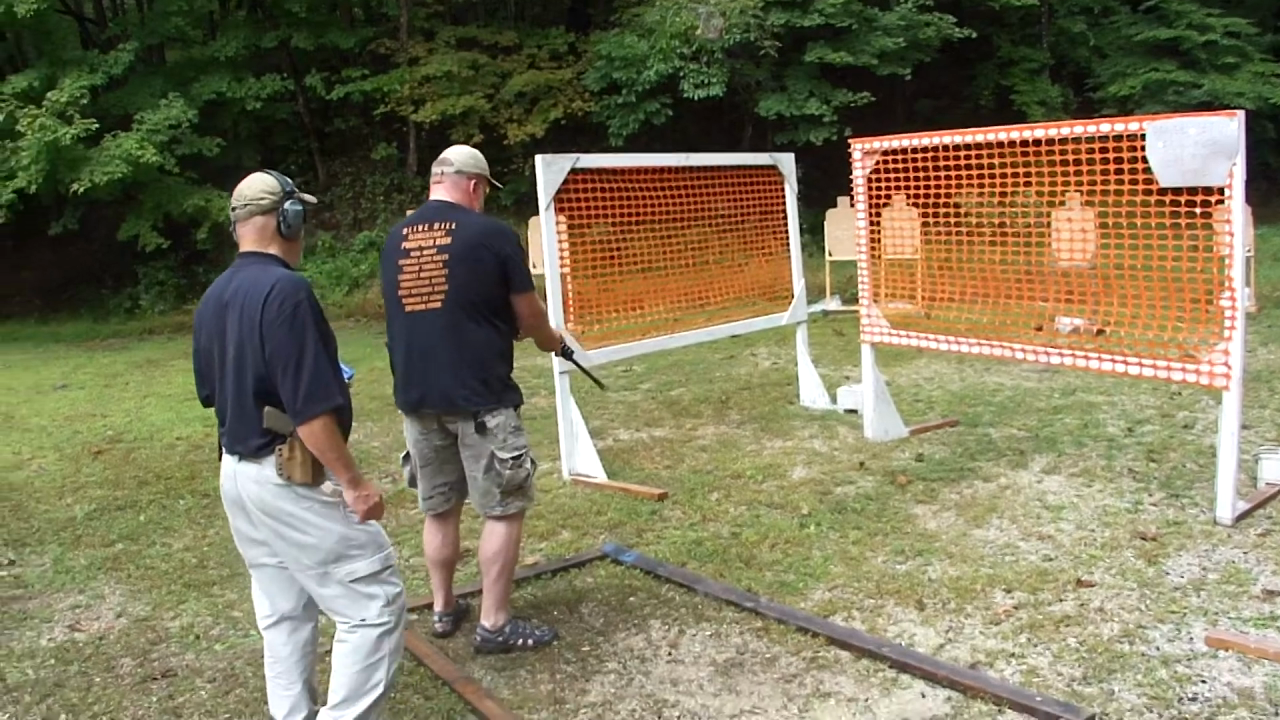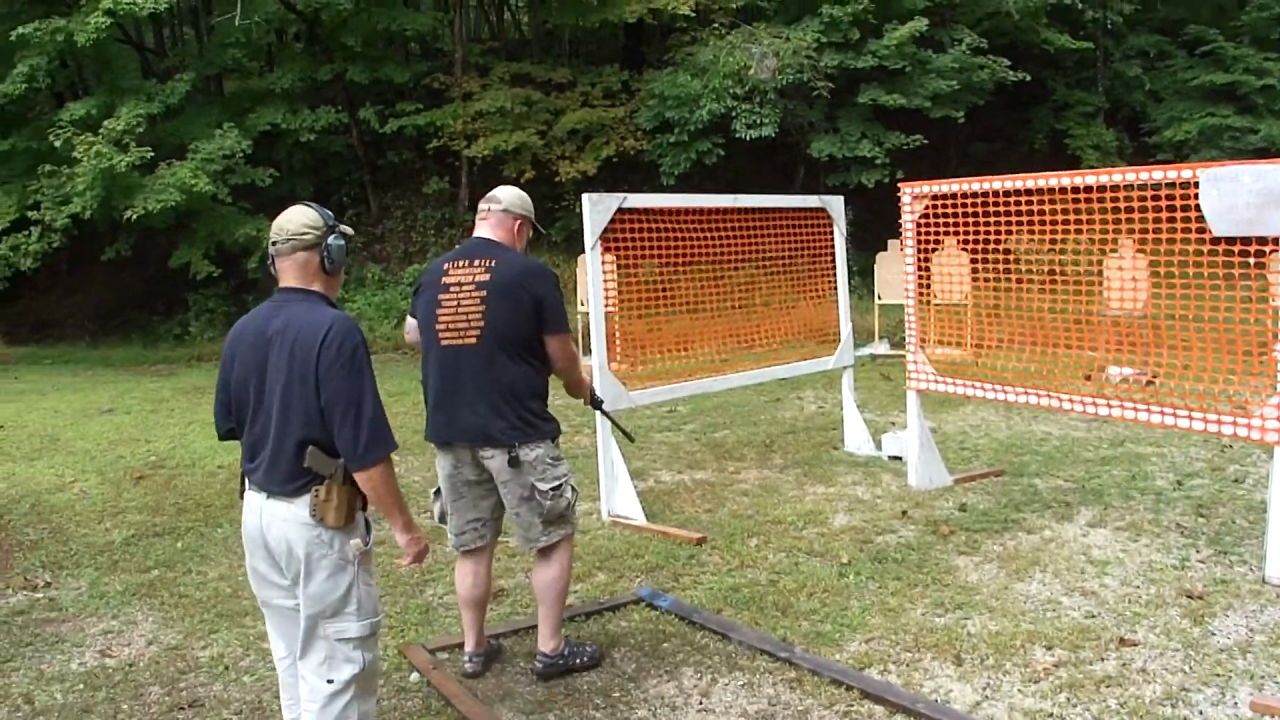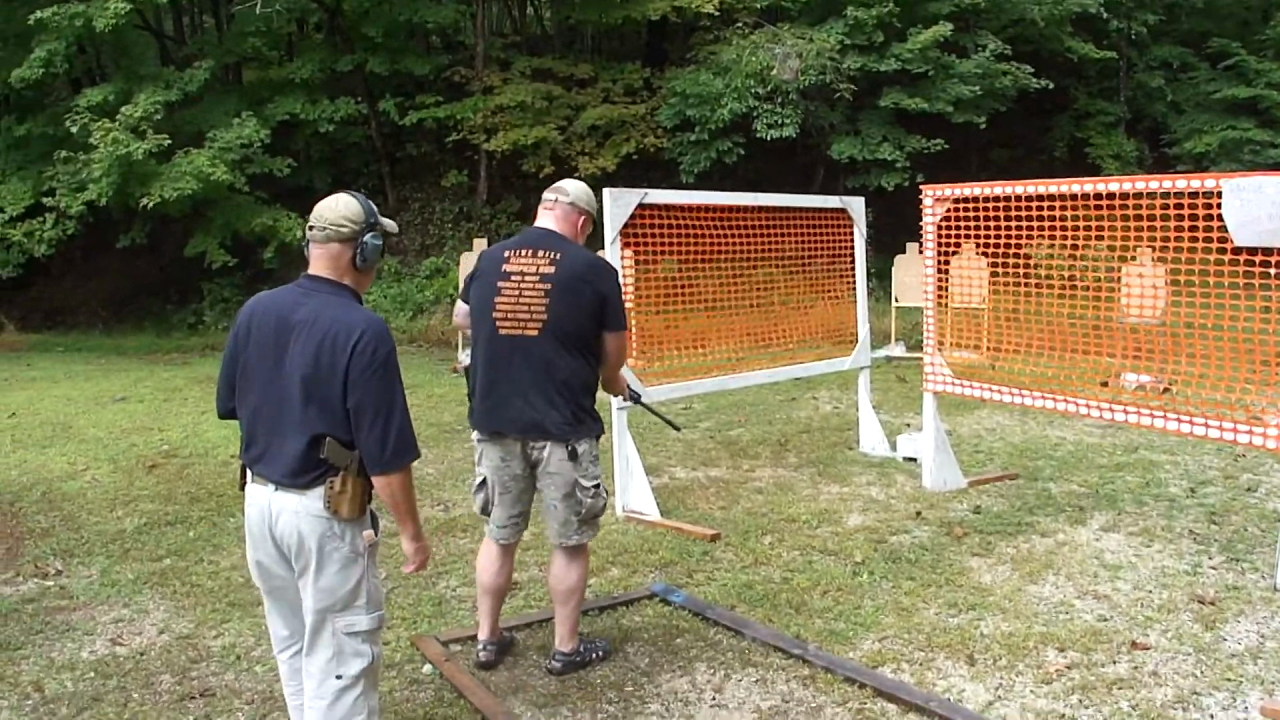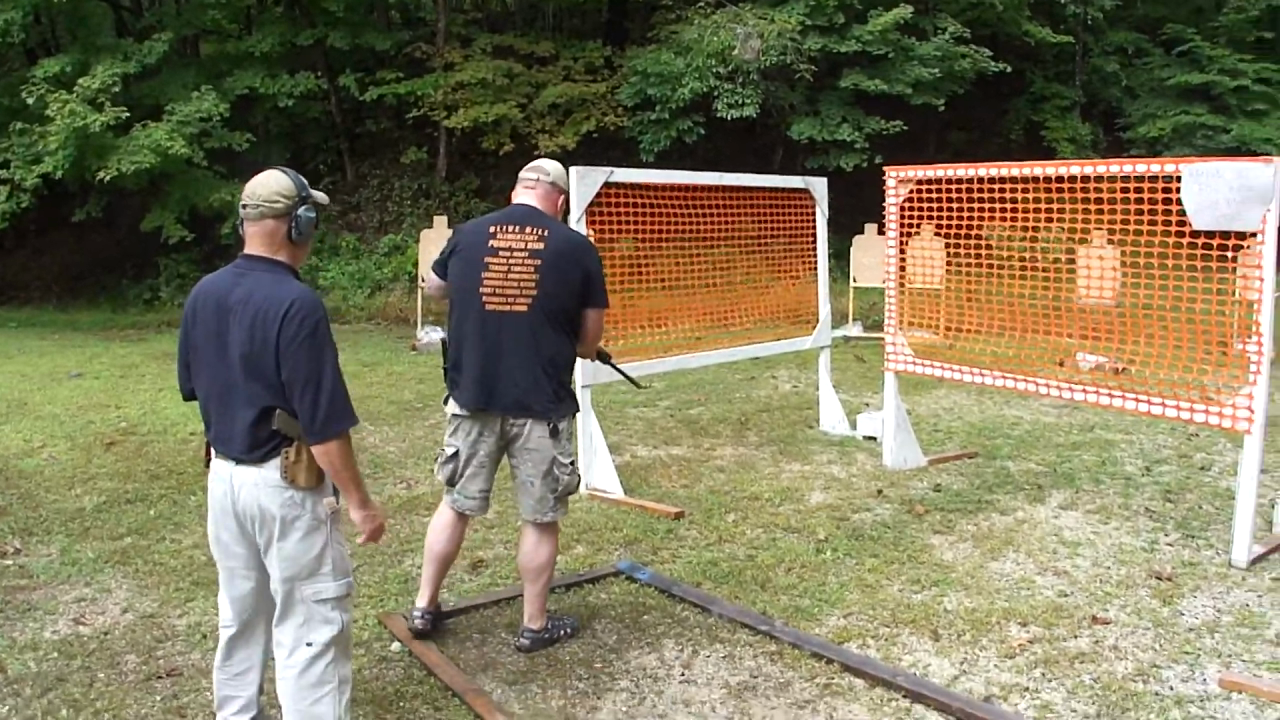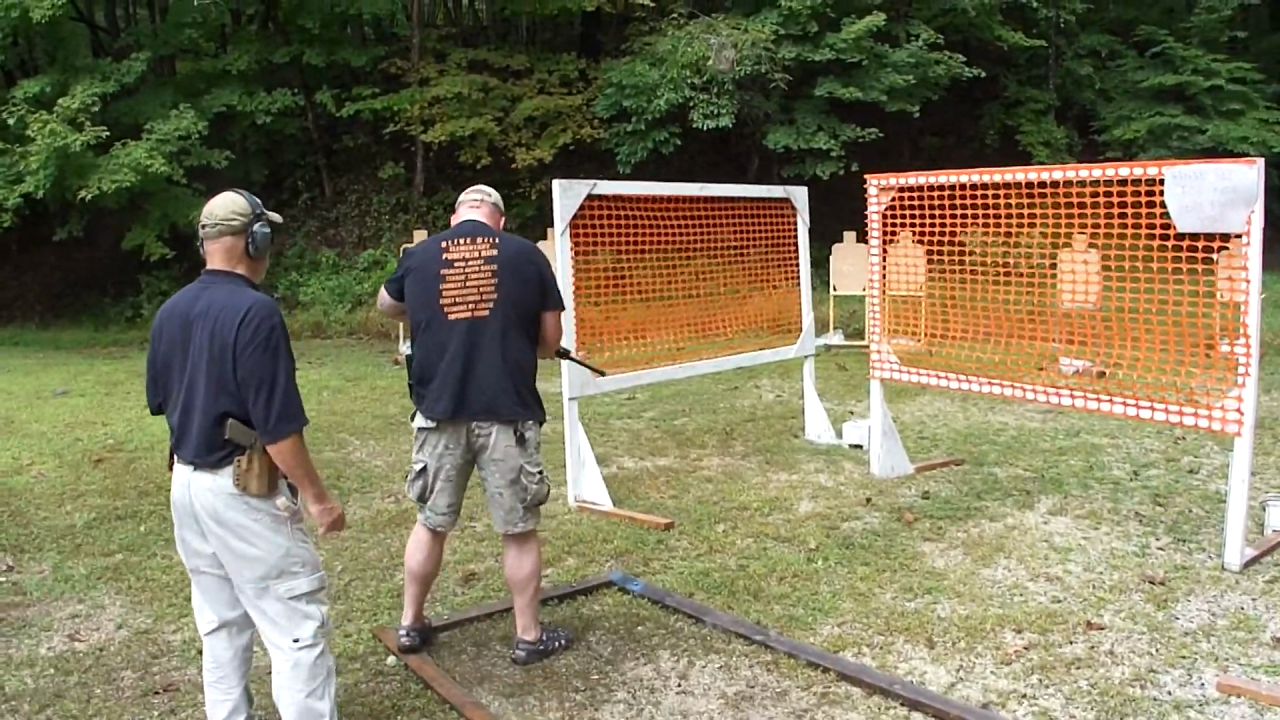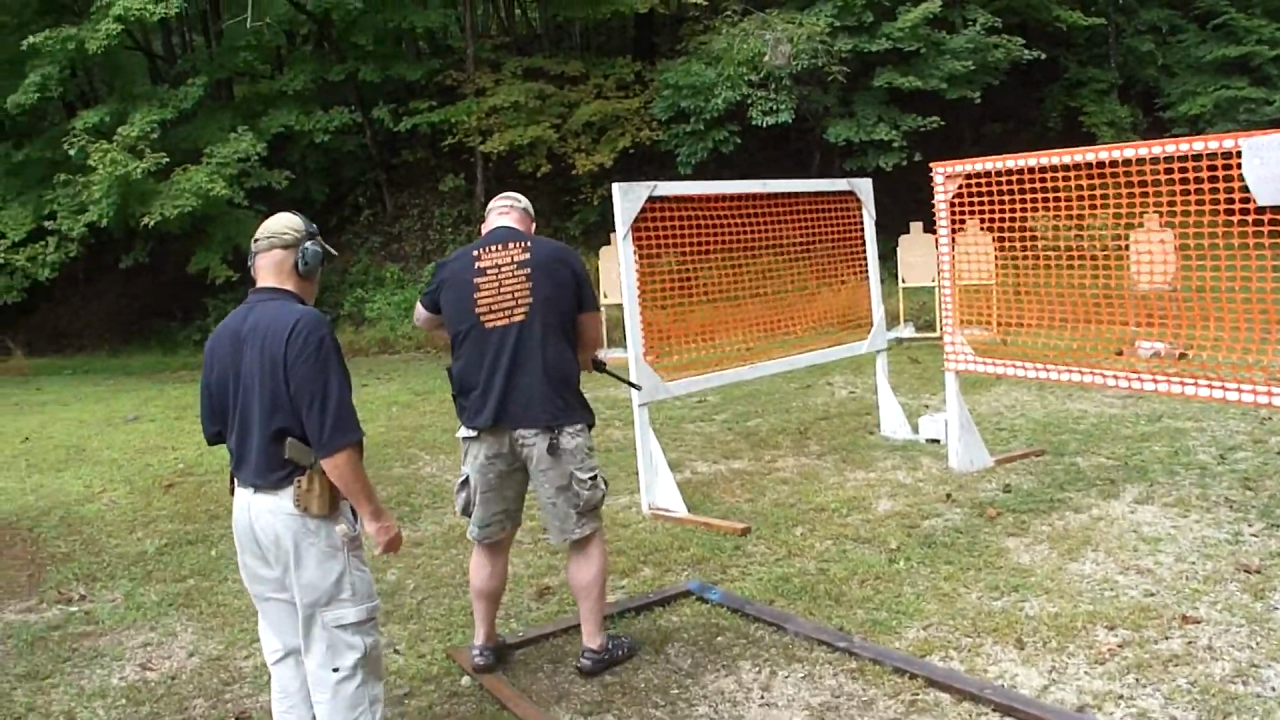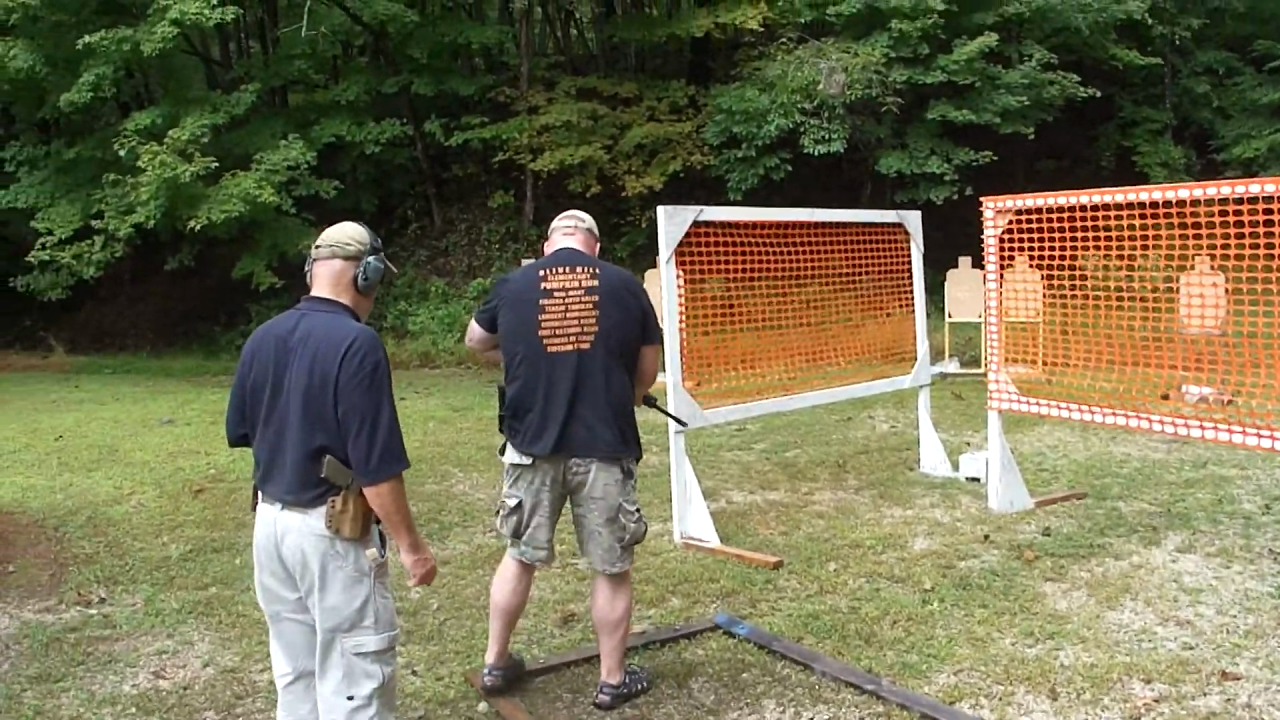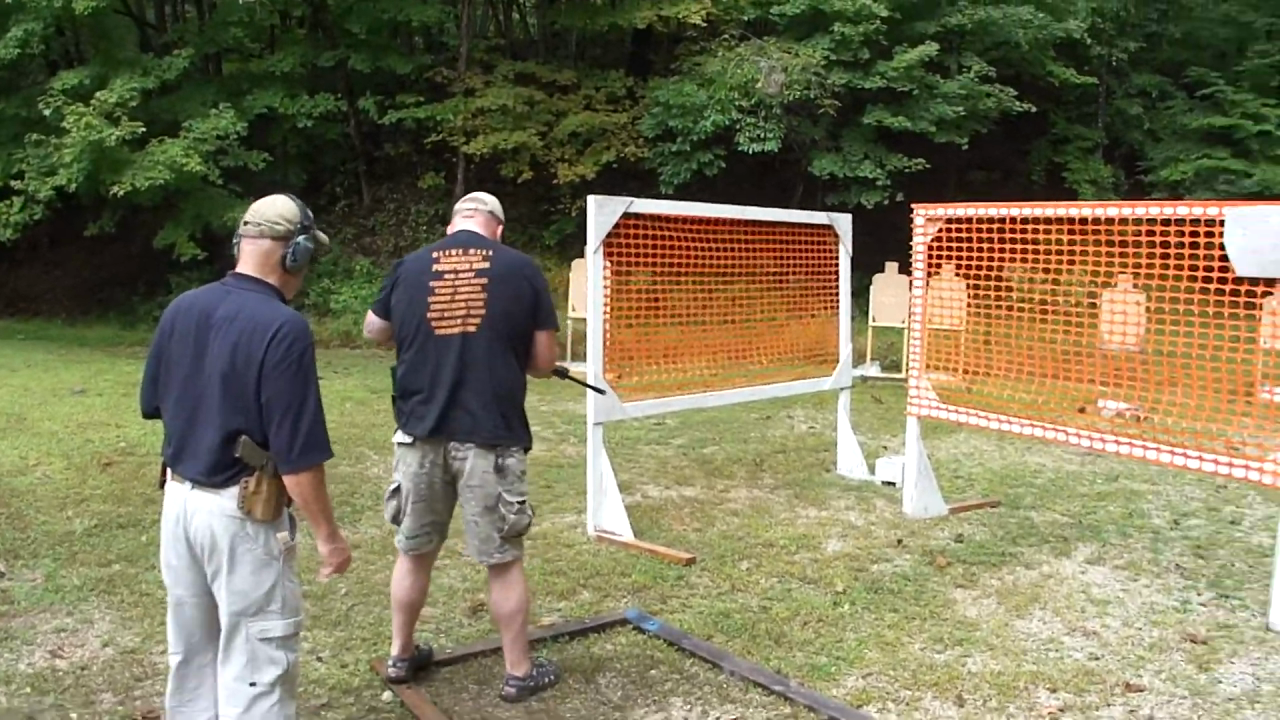
dt=0.4s
person 1, frame 1
left shoulder: (212, 298)
right shoulder: (285, 289)
right elbow: (310, 408)
right wrist: (353, 482)
left hip: (238, 473)
right hip: (293, 478)
left knee: (281, 615)
right knee: (373, 600)
person 1, frame 2
left shoulder: (242, 331)
right shoulder: (334, 330)
left elbow: (228, 425)
right elbow: (365, 450)
right wrist: (403, 525)
left hip: (257, 510)
right hip: (320, 519)
left knee: (294, 655)
right knee: (339, 663)
person 1, frame 3
left shoulder: (256, 310)
right shoulder: (363, 330)
left elbow: (229, 405)
right elbow: (386, 453)
right wrist: (412, 532)
left hip: (260, 499)
right hip: (325, 512)
left knee: (291, 638)
right knee: (341, 654)
person 1, frame 4
left shoulder: (202, 294)
right shoulder: (297, 304)
left elbow: (192, 386)
right elbow: (325, 424)
right wrist: (359, 501)
left hip: (224, 475)
right hip: (286, 484)
left knee: (240, 613)
right knee: (311, 628)
person 1, frame 5
left shoulder: (170, 311)
right shoulder: (255, 311)
left elbow: (160, 401)
right elbow: (279, 426)
right wrist: (316, 496)
left hip: (187, 483)
right hip: (245, 491)
left knee: (220, 623)
right knee: (298, 624)
person 1, frame 6
left shoulder: (221, 335)
right shoulder: (305, 325)
left elbow: (216, 430)
right elbow: (334, 440)
right wrist: (372, 513)
left hip: (248, 507)
right hip: (305, 510)
left knee: (286, 649)
right knee: (345, 652)
person 1, frame 7
left shoulder: (262, 338)
right shoulder: (357, 343)
left elbow: (240, 431)
right elbow: (377, 466)
right wrist: (411, 545)
left hip: (270, 520)
right hip: (333, 531)
left knee: (296, 671)
right knee: (357, 678)
person 1, frame 8
left shoulder: (182, 309)
right shoulder: (283, 328)
left elbow: (153, 403)
right elbow: (298, 454)
right wrist: (327, 534)
left hip: (179, 498)
right hip: (241, 512)
left knee: (192, 647)
right knee: (257, 662)
person 2, frame 1
left shoulder: (394, 239)
right shoulder: (493, 233)
right elbow: (528, 313)
right wrist: (548, 339)
left hip: (418, 397)
right hip: (483, 398)
left knee: (438, 508)
right knee: (503, 511)
left ankle: (443, 609)
right ankle: (494, 624)
person 2, frame 2
left shoulder: (434, 274)
right shoulder: (532, 274)
left elbow: (414, 337)
right elbow: (561, 356)
right wrist: (578, 386)
left hip: (452, 433)
right hip: (518, 435)
left knee: (471, 546)
right knee: (554, 539)
left ankle: (475, 648)
right ankle: (551, 648)
person 2, frame 3
left shoulder: (488, 260)
right shoulder: (594, 270)
left elbow: (461, 320)
right elbow: (613, 354)
right wrist: (612, 382)
left hip: (495, 423)
right hip: (563, 429)
left knee: (499, 536)
right knee: (570, 542)
left ankle: (487, 639)
right ankle: (566, 648)
person 2, frame 4
left shoulder: (467, 234)
right shoulder: (577, 247)
left elbow: (433, 288)
right elbow: (591, 335)
right wrist: (580, 350)
left hip: (472, 397)
right hip: (541, 404)
left knee: (455, 502)
right knee: (541, 519)
left ankle: (424, 607)
right ankle: (534, 625)
person 2, frame 5
left shoulder: (418, 255)
right shoulder: (527, 255)
left elbow: (386, 304)
right elbow: (550, 341)
left hip: (439, 411)
right hip: (507, 413)
left knee: (431, 522)
right knee: (519, 529)
left ankle: (410, 624)
right ankle: (530, 636)
person 2, frame 6
left shoulder: (452, 267)
right shoulder: (560, 257)
left elbow: (423, 319)
right elbow: (591, 340)
left hip: (485, 424)
right hip: (554, 420)
left knee: (489, 539)
right knee: (584, 533)
left ankle: (484, 644)
right ankle: (595, 644)
person 2, frame 7
left shoulder: (512, 285)
right shoulder: (626, 285)
left elbow: (476, 340)
right elbow: (647, 373)
left hip: (532, 446)
right hip: (605, 448)
left knee: (520, 555)
right knee: (613, 568)
left ankle: (495, 664)
right ankle: (613, 679)
person 2, frame 8
left shoulder: (409, 267)
right shoulder: (523, 269)
left elbow: (374, 332)
right elbow: (544, 362)
left hip: (420, 432)
right hip: (492, 436)
left knee: (414, 548)
right knee: (504, 559)
left ankle: (401, 654)
right ankle: (519, 672)
